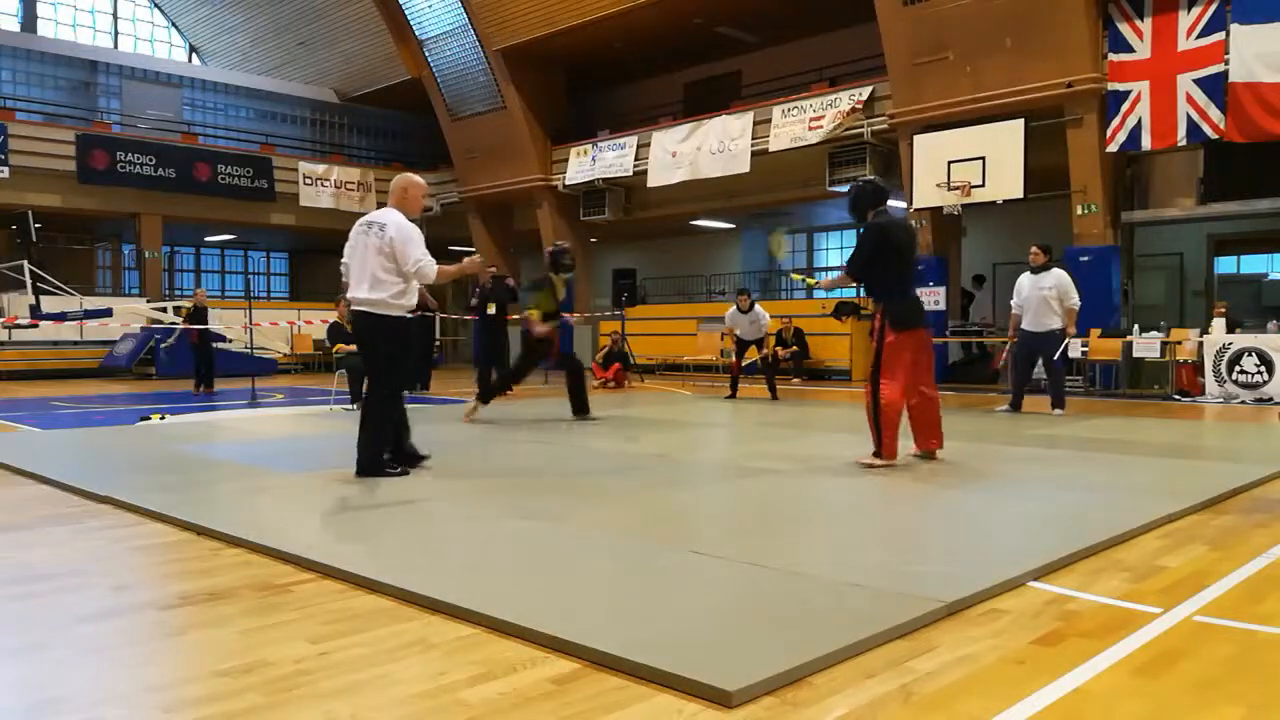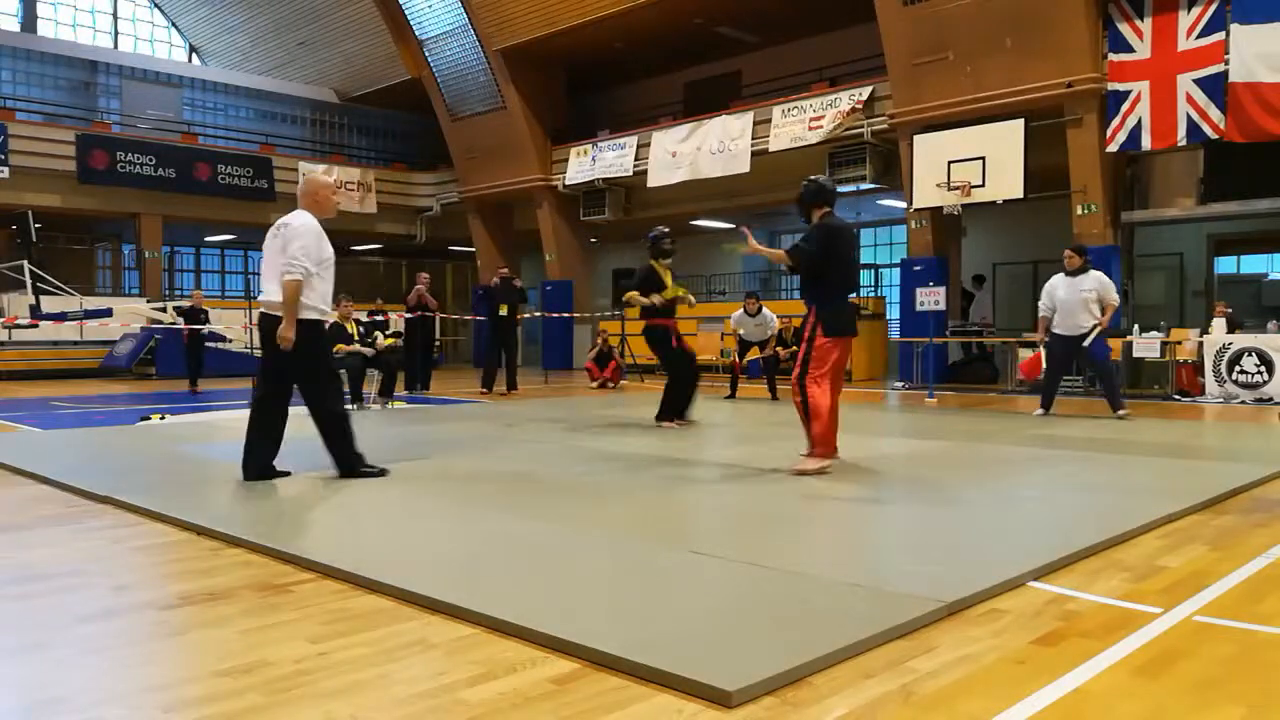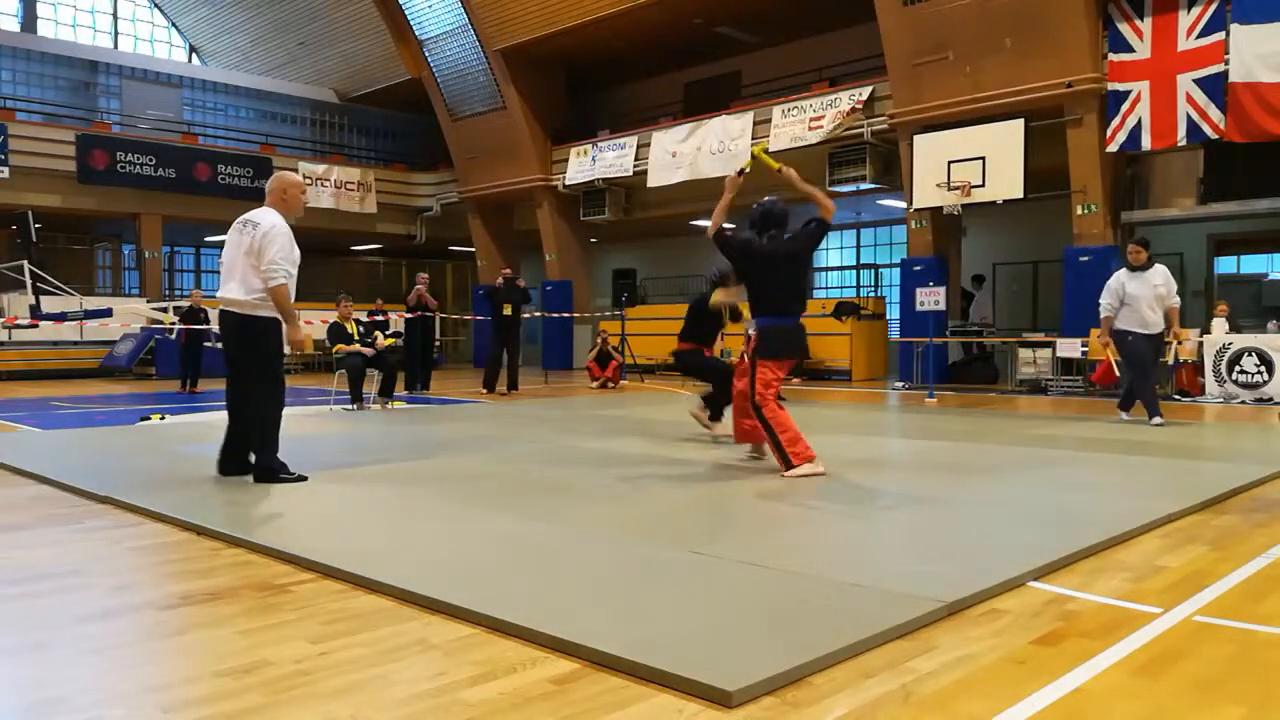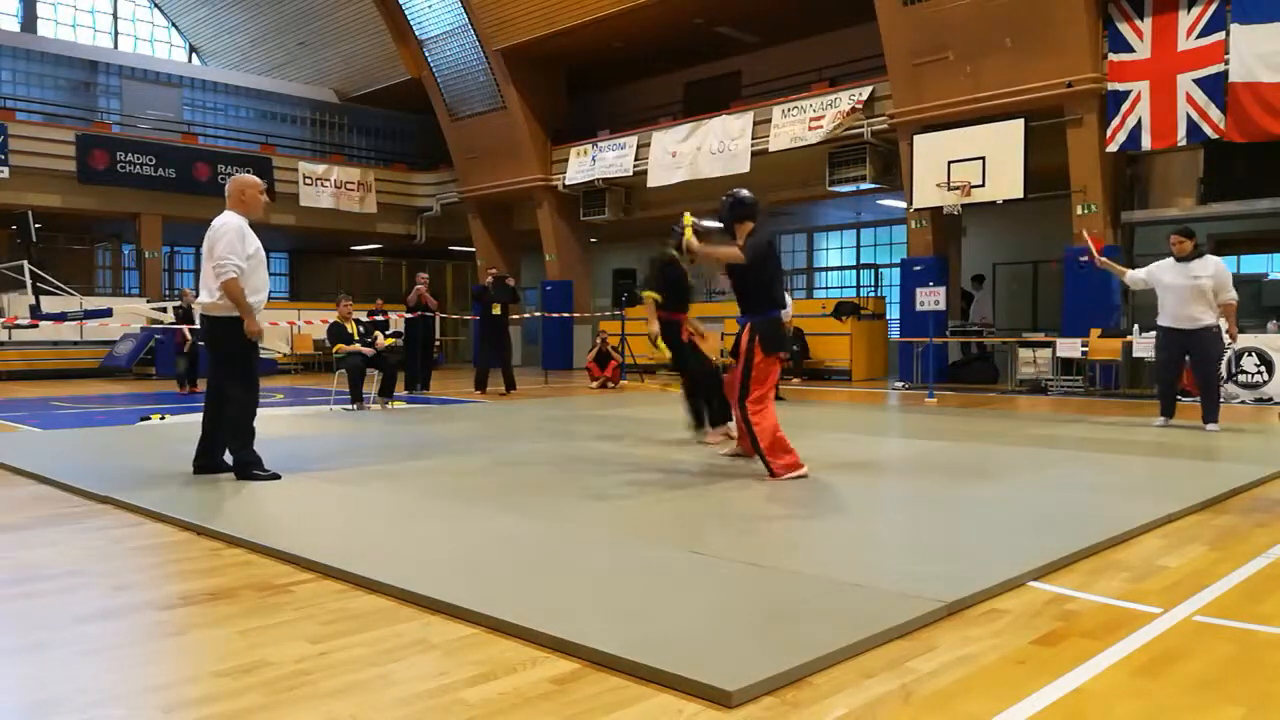
dt=0.7s
person 1, frame 1
left shoulder: (363, 223)
right shoulder: (403, 228)
left elbow: (347, 270)
right elbow: (426, 272)
left wrist: (353, 303)
right wrist: (462, 269)
left hip: (362, 314)
right hip: (387, 318)
left knee: (387, 385)
right knee: (384, 389)
left ankle: (400, 451)
right ankle: (371, 460)
person 1, frame 2
left shoulder: (281, 225)
right shoulder: (306, 226)
right elbow: (293, 276)
right wrist: (290, 321)
left hip: (272, 318)
right hip: (298, 323)
left knee: (272, 393)
right knee: (324, 392)
left ankle: (257, 463)
right ankle: (349, 461)
person 1, frame 3
left shoulder: (243, 221)
right shoulder: (276, 227)
left elbow: (230, 268)
right elbow: (276, 281)
right wrist: (293, 324)
left hip: (232, 314)
right hip: (256, 319)
left knee: (241, 389)
right knee: (267, 391)
left ankle: (233, 458)
right ankle: (267, 465)
person 1, frame 4
left shoulder: (231, 224)
right shoulder: (232, 225)
right elbow: (229, 276)
right wrist: (250, 316)
left hip: (221, 319)
right hip: (230, 320)
left knee: (222, 389)
right knee: (242, 390)
left ankle: (208, 457)
right ankle: (245, 462)
person 2, frame 1
left shoulder: (875, 229)
right shoulder: (903, 226)
left elbow: (856, 272)
left wrist: (829, 283)
left hip: (892, 313)
right hip: (912, 308)
left knee: (883, 382)
right knee: (920, 381)
left ankle: (885, 451)
right ankle: (929, 444)
person 2, frame 2
left shoulder: (824, 229)
right shoulder: (845, 229)
left elbow: (792, 258)
left wrist: (757, 248)
left hip: (825, 315)
right hip: (842, 314)
left knee: (808, 381)
right knee: (829, 382)
left ankle: (819, 452)
right ankle: (825, 445)
person 2, frame 3
left shoulder: (751, 249)
right shoulder: (799, 244)
left elbow: (714, 232)
right elbow: (828, 211)
left wrist: (728, 194)
right wrist: (798, 183)
left hip: (770, 337)
right hip: (794, 335)
left knee: (762, 400)
right knee: (745, 386)
left ankle: (803, 460)
right ankle: (754, 440)
person 2, frame 4
left shoulder: (760, 242)
right shoulder: (754, 243)
left elbow: (739, 257)
right elbow: (735, 261)
left wrist: (700, 250)
right wrist: (703, 251)
left hip: (761, 331)
right hip: (760, 329)
left knee: (751, 400)
right knee: (737, 387)
left ankle: (788, 464)
right ankle: (746, 444)
person 3, frame 1
left shoulder: (562, 283)
right shoulder: (543, 283)
right elbow: (531, 309)
left wrist: (563, 317)
right wrist: (537, 326)
left hip: (552, 335)
right hip: (536, 336)
left knee: (575, 368)
right knee: (518, 372)
left ankle: (581, 411)
right ankle: (479, 402)
person 3, frame 2
left shoulder: (669, 272)
right shoulder: (646, 272)
right elbow: (630, 296)
left wrist: (687, 298)
right wrist: (647, 301)
left hip: (670, 328)
right hip: (656, 329)
left knee: (690, 368)
right knee: (679, 371)
left ankle: (679, 414)
right ankle: (664, 417)
person 3, frame 3
left shoulder: (727, 306)
right shoulder: (702, 300)
right elbow: (718, 299)
left hip: (702, 353)
right hip: (689, 355)
right knee: (727, 374)
left ankle: (703, 406)
right ankle: (715, 420)
person 3, frame 4
left shoulder: (678, 264)
right shoulder: (666, 261)
right elbow: (649, 293)
left wrist: (694, 324)
right wrist: (653, 322)
left hip: (676, 327)
right hip: (668, 327)
left knee: (709, 371)
right knee: (697, 372)
left ankle: (718, 425)
right ankle: (701, 428)
person 4, frame 1
left shoulder: (1059, 276)
right shoulder: (1023, 278)
left elbow: (1072, 303)
right elbow: (1017, 307)
left wrist: (1071, 325)
right wrist: (1011, 329)
left hip: (1052, 332)
right hip: (1027, 332)
left knee: (1055, 370)
right knee: (1020, 368)
left ankle: (1058, 406)
right ankle: (1014, 404)
person 4, frame 2
left shoulder: (1097, 278)
right shoulder: (1055, 282)
left elbow: (1112, 299)
right elbow: (1045, 309)
left wrist: (1105, 317)
right wrist: (1041, 332)
left hip: (1090, 333)
right hip: (1061, 335)
left knee: (1103, 368)
right knee: (1052, 372)
left ankle: (1118, 407)
right ankle: (1044, 407)
person 4, frame 3
left shoulder: (1162, 272)
right shoulder: (1119, 278)
left elbow: (1171, 301)
right elbow: (1107, 308)
left wrist: (1175, 325)
right wrist: (1104, 334)
left hip: (1155, 333)
right hip: (1128, 333)
left knee: (1138, 374)
right knee: (1143, 372)
left ankle: (1123, 407)
right ankle: (1154, 414)
person 4, frame 4
left shoulder: (1213, 264)
right shoulder: (1161, 267)
left elbow: (1227, 297)
right elbow: (1134, 278)
left wrist: (1231, 324)
right wrist: (1108, 265)
left hip: (1204, 330)
right hip: (1169, 330)
left knee: (1207, 376)
right knee: (1166, 374)
left ankle: (1211, 420)
right ankle: (1166, 414)
